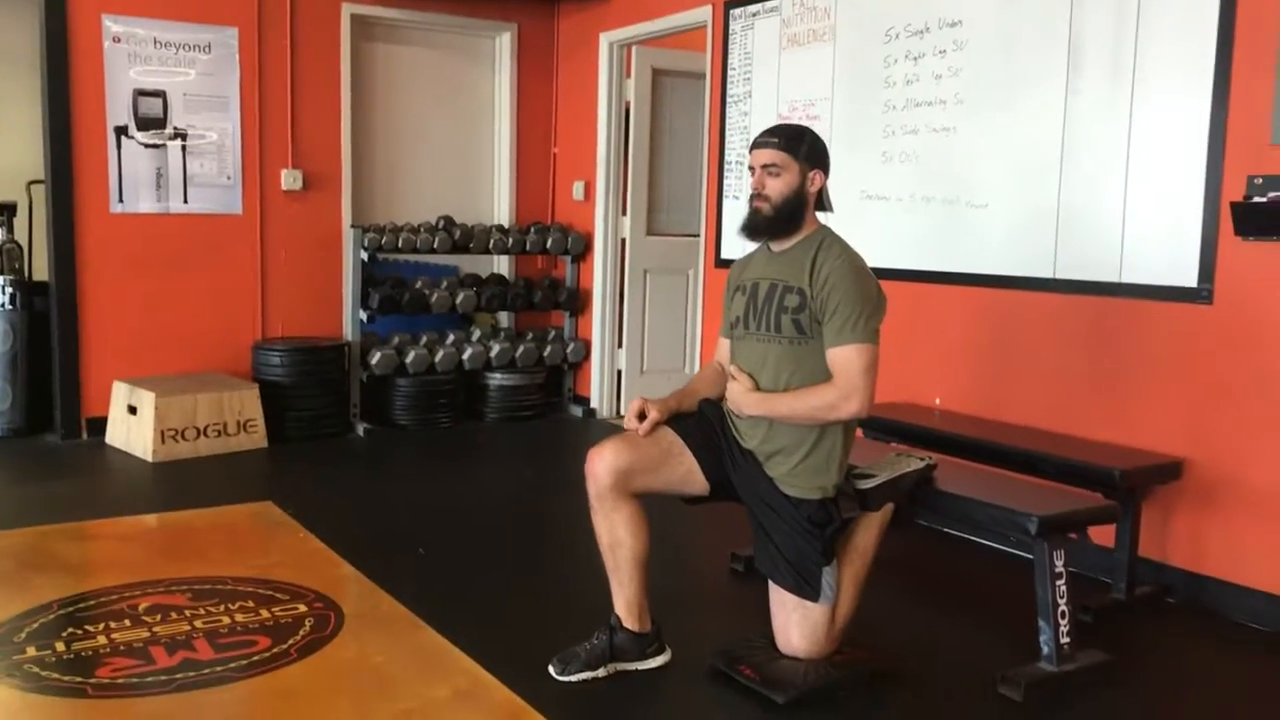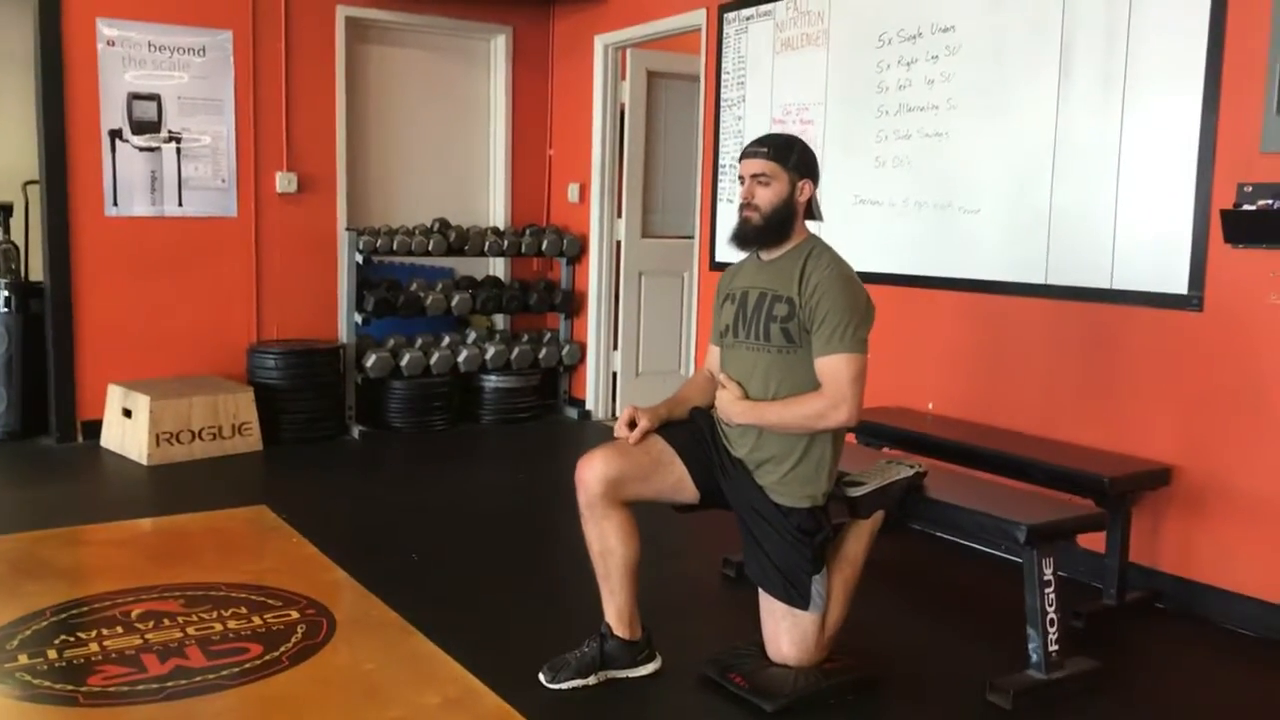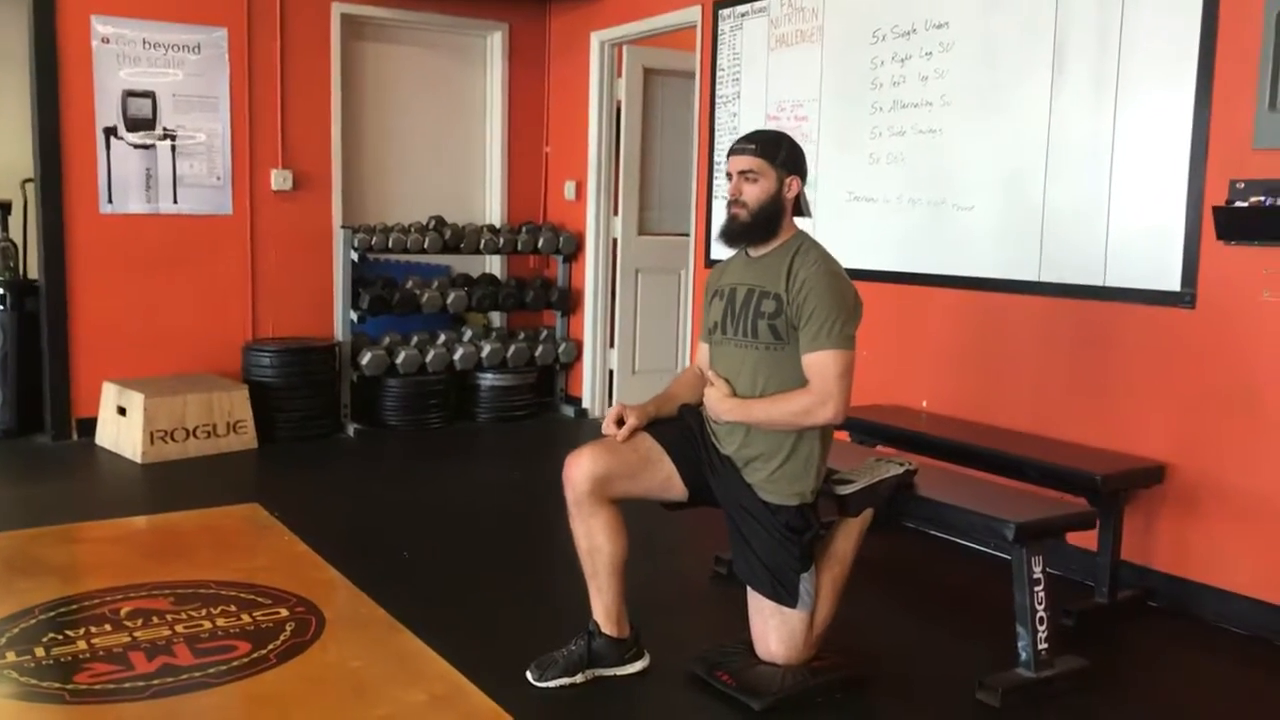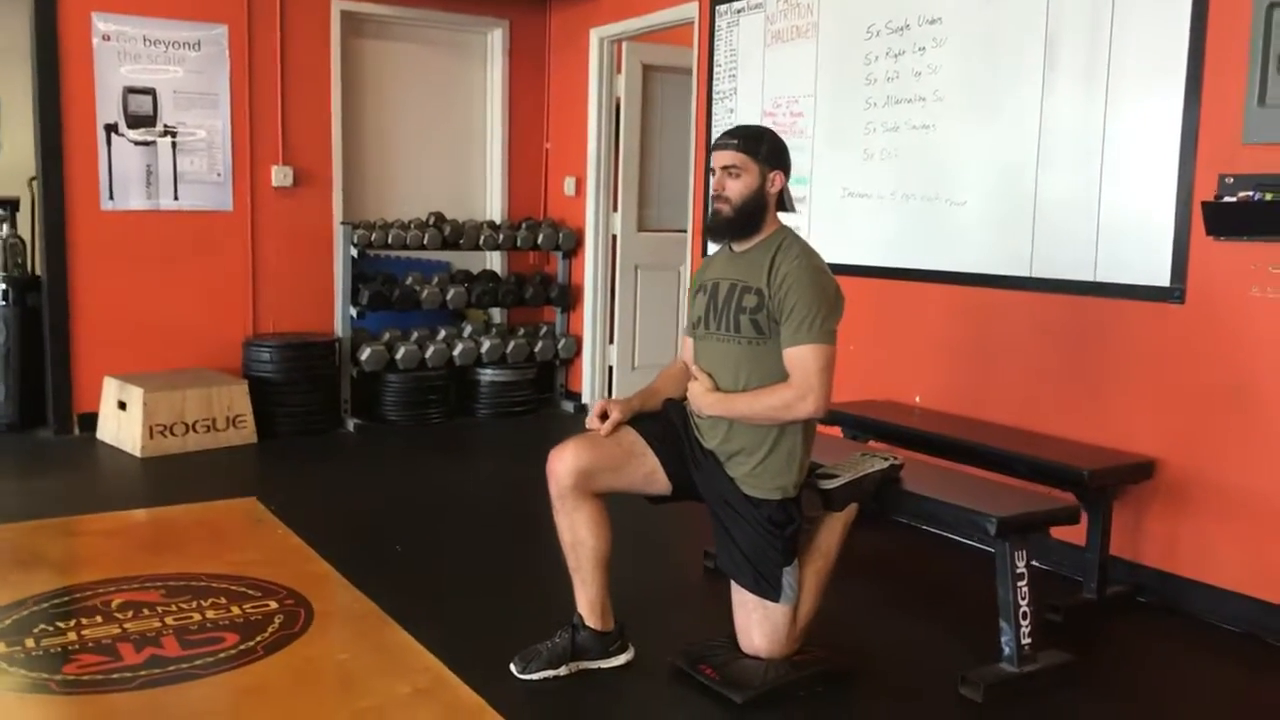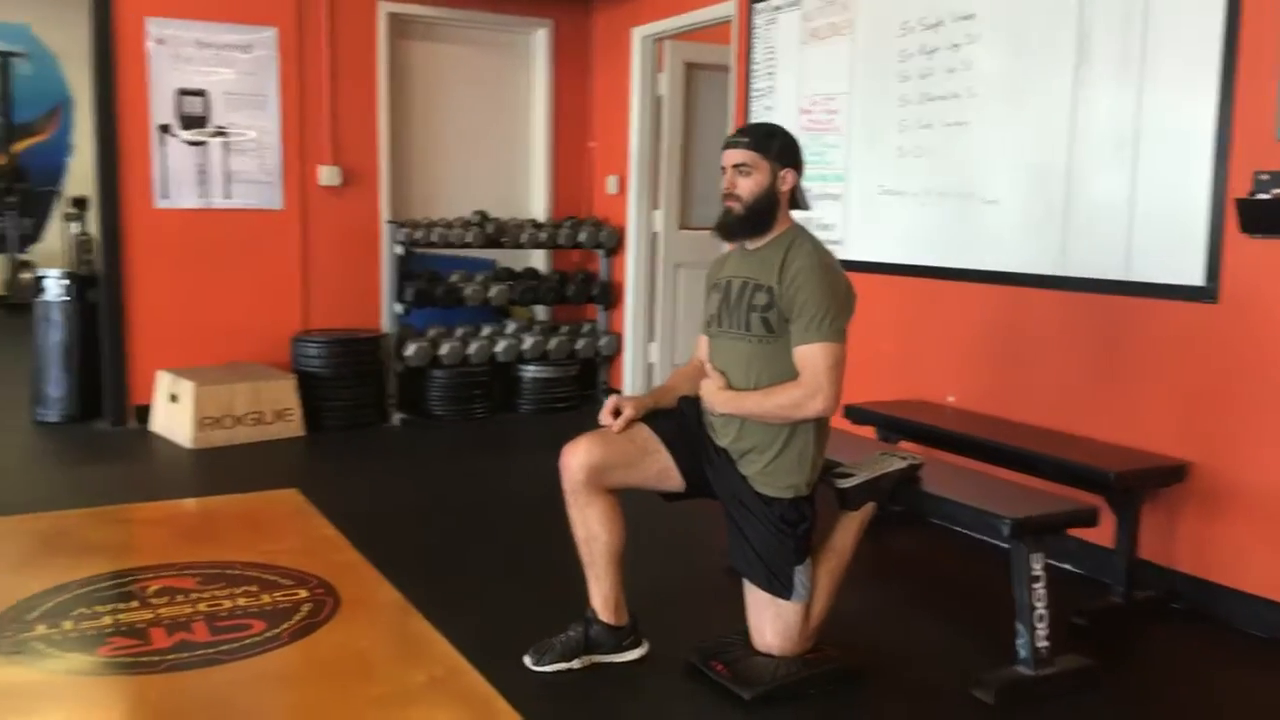
dt=0.3s
person 1, frame 1
left shoulder: (838, 270)
right shoulder: (745, 270)
left elbow: (851, 398)
left wrist: (752, 401)
right wrist: (669, 403)
left hip: (794, 466)
right hip: (730, 435)
left knee: (805, 648)
right knee: (605, 465)
left ankle: (868, 513)
right ankle: (634, 635)
person 1, frame 2
left shoulder: (827, 280)
right shoulder: (736, 277)
left elbow: (841, 407)
left wrist: (742, 409)
right wrist: (660, 411)
left hip: (785, 475)
right hip: (720, 442)
left knee: (794, 656)
right knee: (596, 475)
left ankle: (861, 517)
right ankle: (626, 643)
person 1, frame 3
left shoulder: (815, 276)
right shoulder: (726, 273)
left elbow: (827, 404)
left wrist: (729, 406)
right wrist: (649, 408)
left hip: (772, 471)
right hip: (708, 438)
left knee: (783, 655)
right knee: (583, 472)
left ankle: (850, 516)
right ankle: (613, 640)
person 1, frame 4
left shoulder: (796, 270)
right shoulder: (711, 266)
left elbow: (808, 399)
left wrist: (711, 401)
right wrist: (632, 403)
left hip: (755, 466)
right hip: (694, 434)
left knee: (766, 648)
right knee: (566, 466)
left ankle: (835, 509)
right ankle: (597, 634)
person 1, frame 5
left shoulder: (808, 268)
right shoulder: (727, 264)
left elbow: (817, 397)
left wrist: (724, 399)
right wrist: (646, 400)
left hip: (769, 464)
right hip: (709, 433)
left knee: (779, 646)
right knee: (581, 462)
left ankle: (854, 506)
right ankle: (612, 628)
